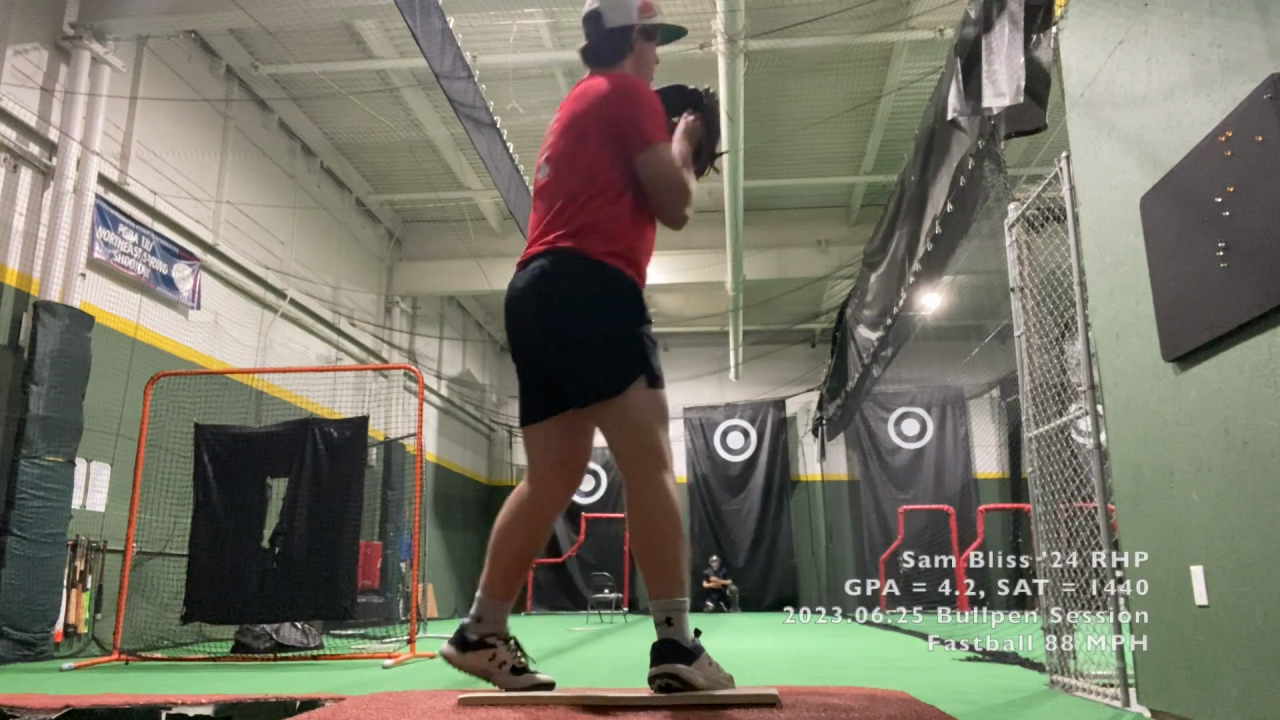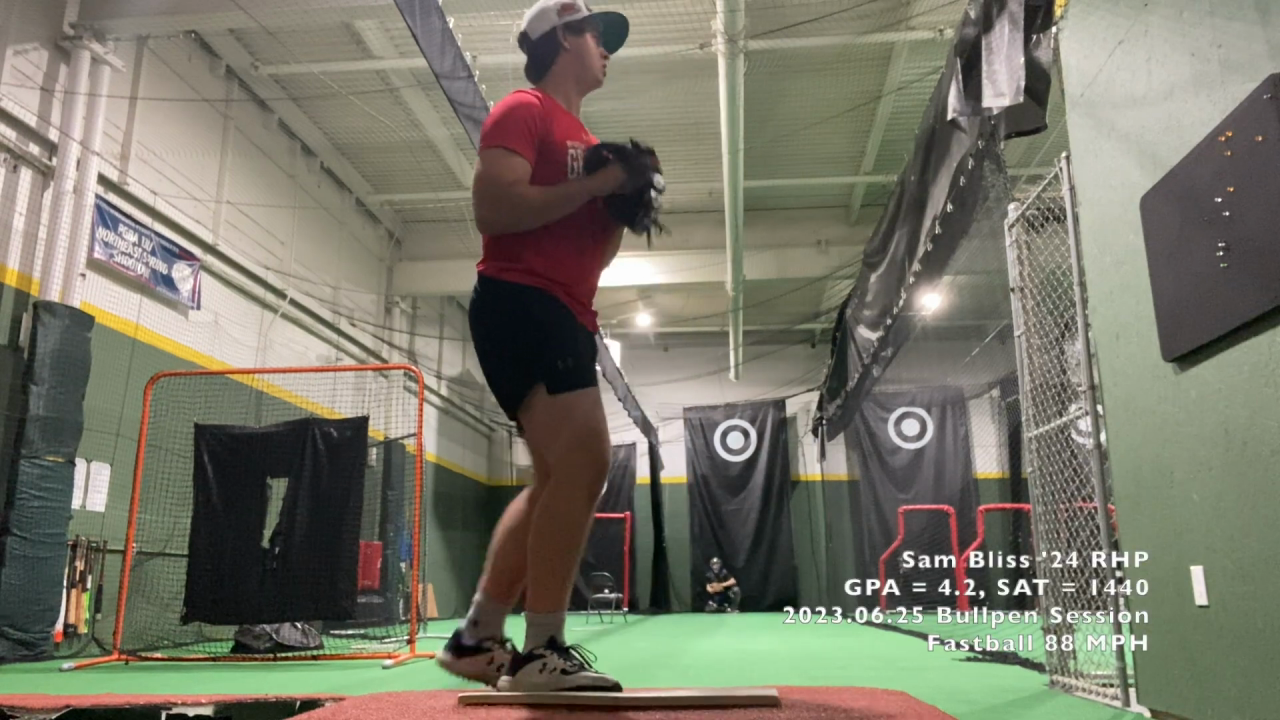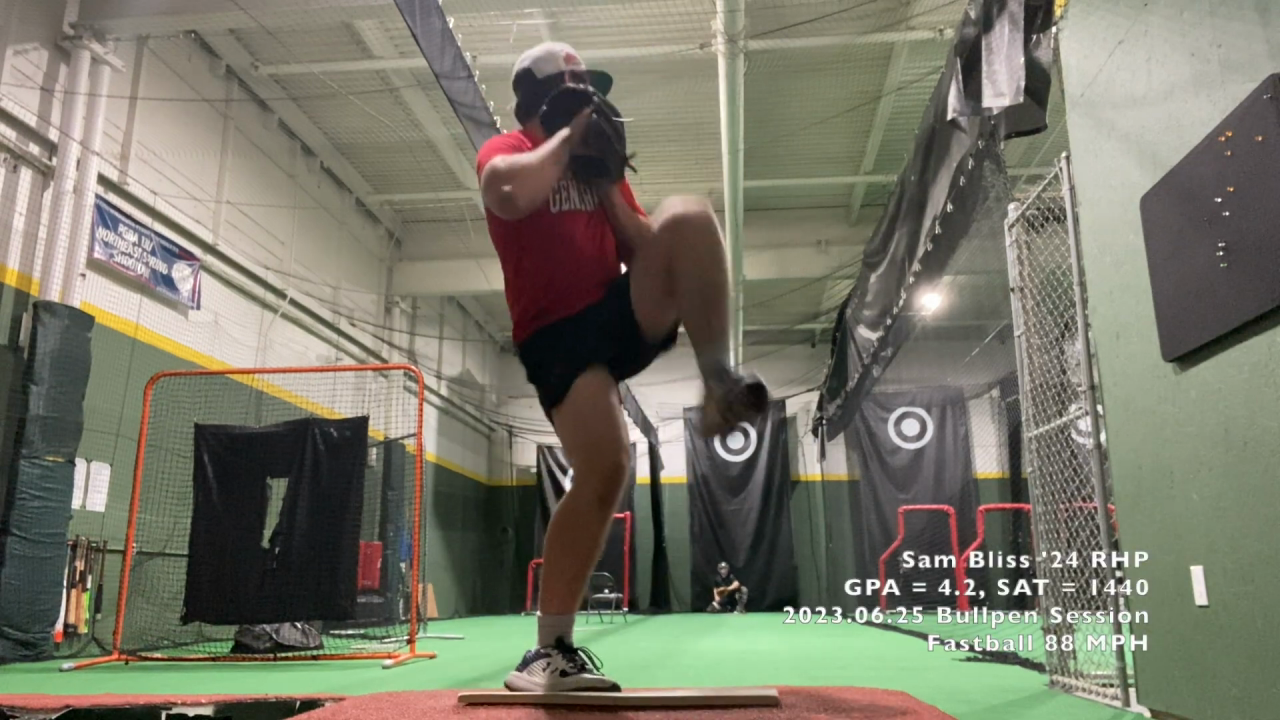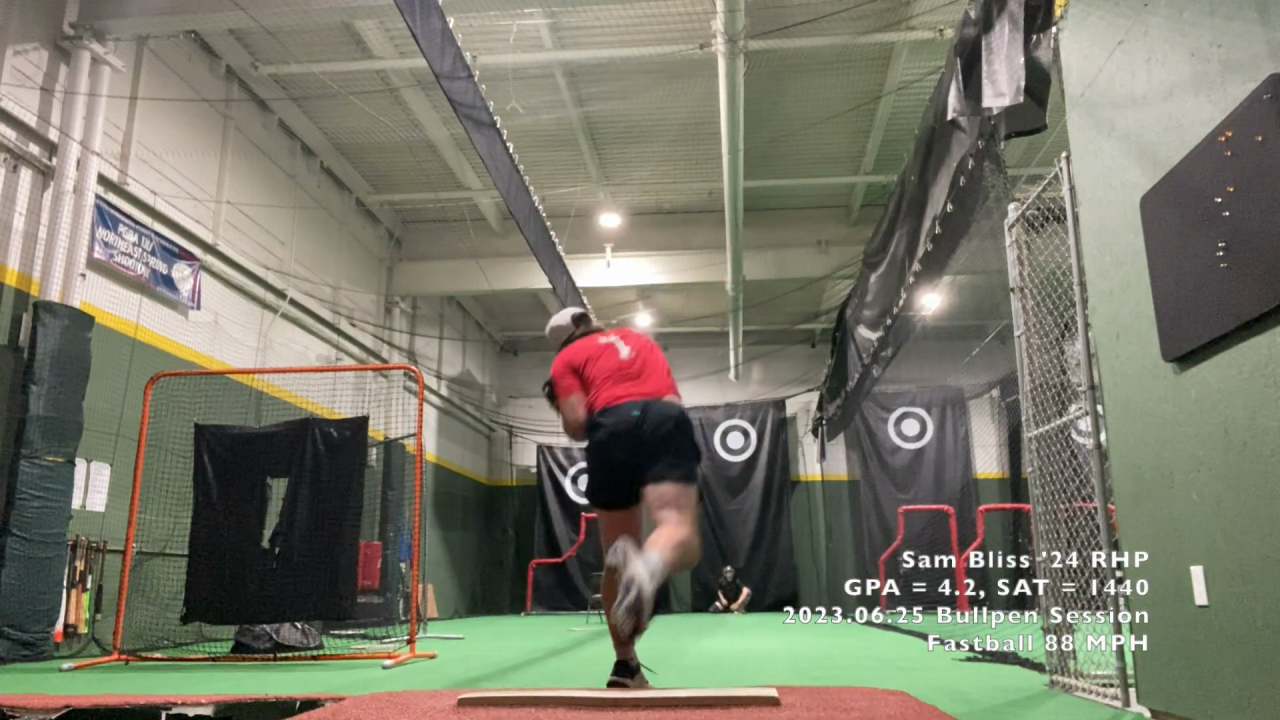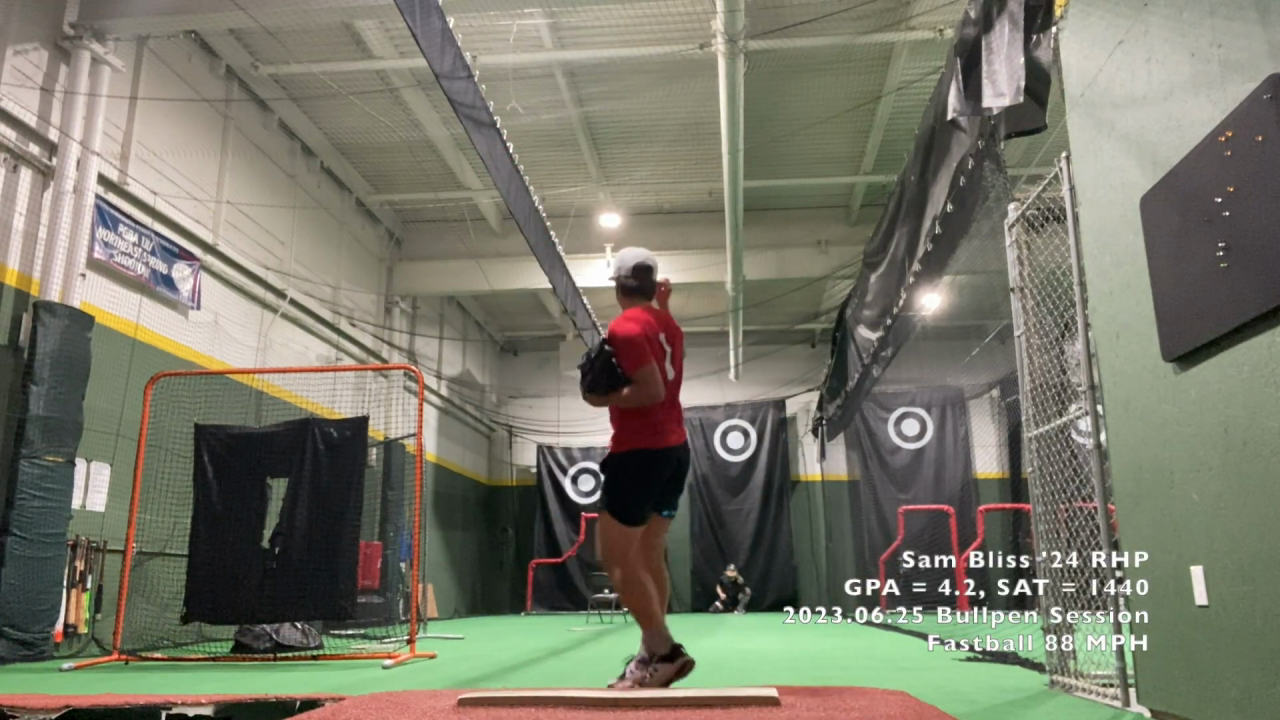
dt=0.7s
person 1, frame 1
left shoulder: (577, 108)
right shoulder: (629, 96)
right elbow: (673, 209)
left wrist: (665, 156)
right wrist: (682, 145)
left hip: (540, 294)
right hip: (586, 294)
left knee: (551, 476)
right knee: (649, 463)
left ankle: (480, 635)
right ankle: (676, 646)
person 1, frame 2
left shoulder: (584, 138)
right shoulder: (524, 111)
right elbow: (492, 210)
left wrist: (617, 207)
right wrist: (591, 188)
left hip: (564, 319)
right hip: (521, 307)
left knee: (558, 479)
right knee: (584, 462)
left ankle: (479, 636)
right ankle: (541, 650)
person 1, frame 3
right shoulder: (507, 151)
left elbow: (639, 250)
right elbow: (513, 194)
left wrist: (607, 180)
right wrist: (569, 137)
left hip: (618, 310)
right hip: (556, 336)
left knee: (688, 218)
right knee: (604, 471)
left ankle: (720, 379)
right ankle: (551, 652)
person 1, frame 4
left shoulder: (566, 357)
right shoulder: (634, 338)
left elbow: (577, 425)
right hip: (663, 418)
left knee: (616, 555)
right knee: (680, 533)
left ankle: (625, 664)
right ankle: (643, 569)
person 1, frame 5
left shoulder: (624, 328)
right shoulder: (668, 324)
left elbow: (653, 391)
left wrist: (604, 400)
right wrist: (663, 306)
left hip: (639, 454)
right hip: (674, 450)
left knee: (616, 558)
right knee: (646, 556)
left ankle: (664, 650)
right ankle: (652, 653)
